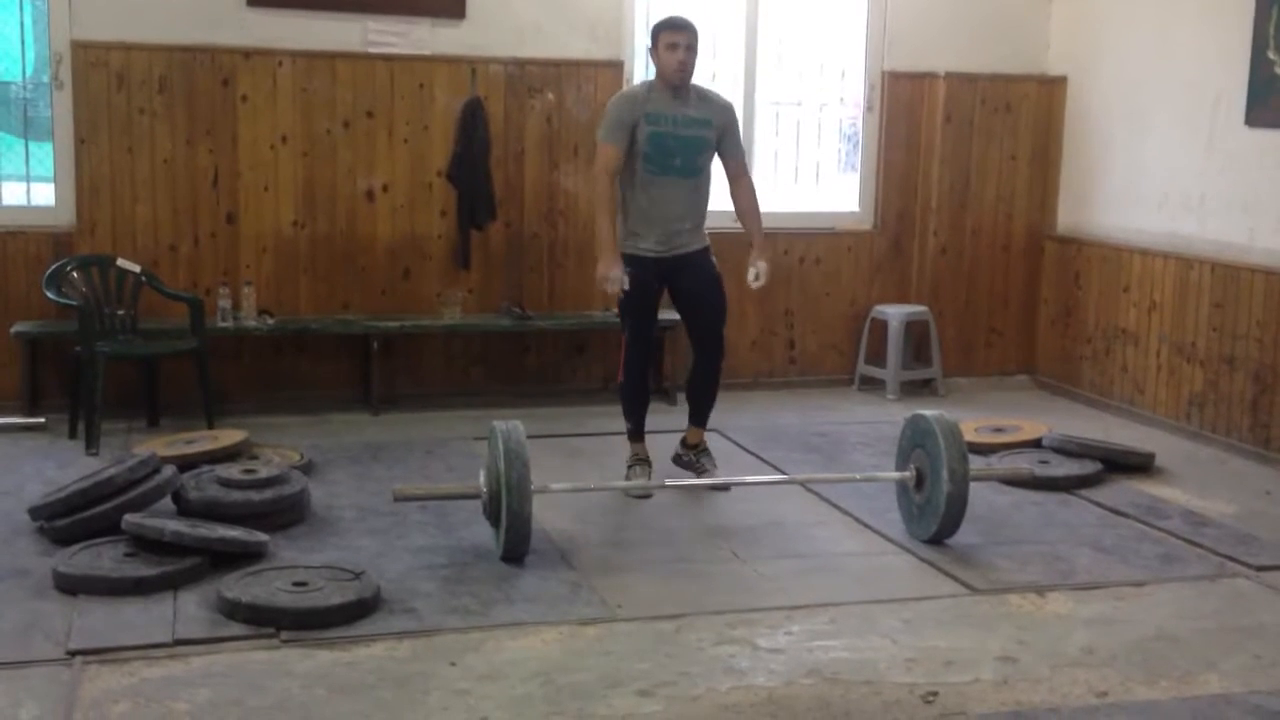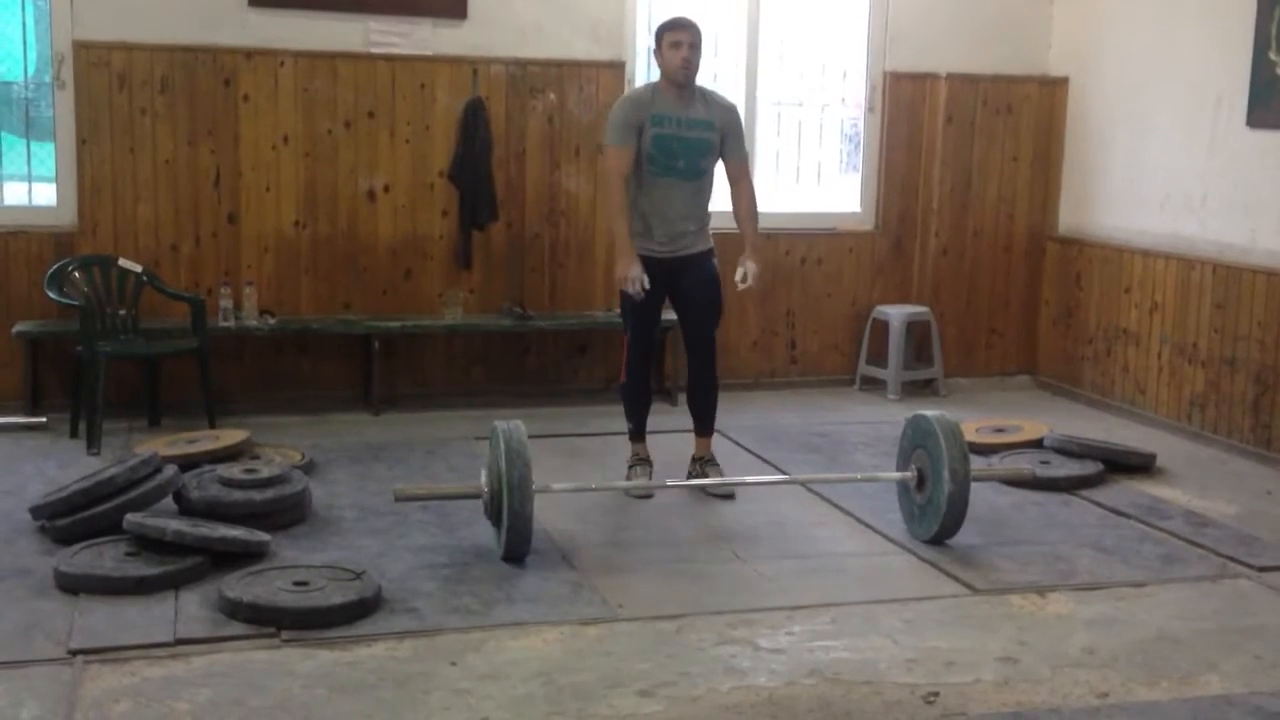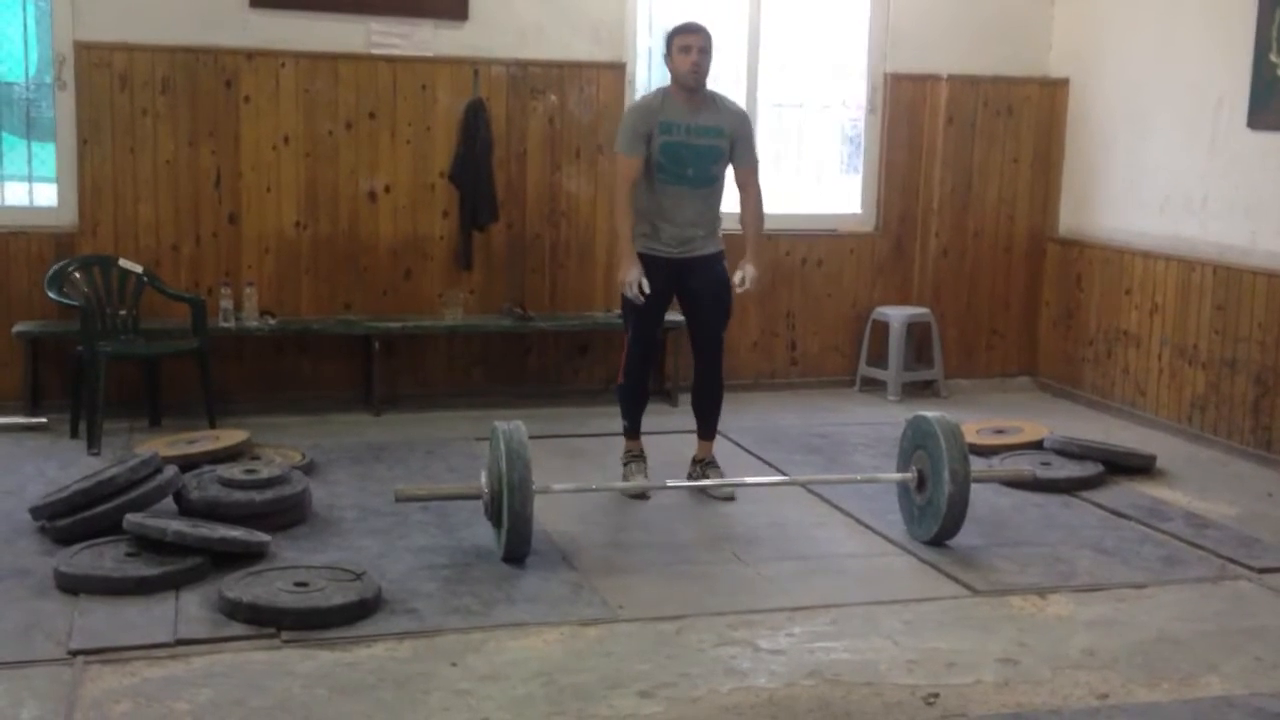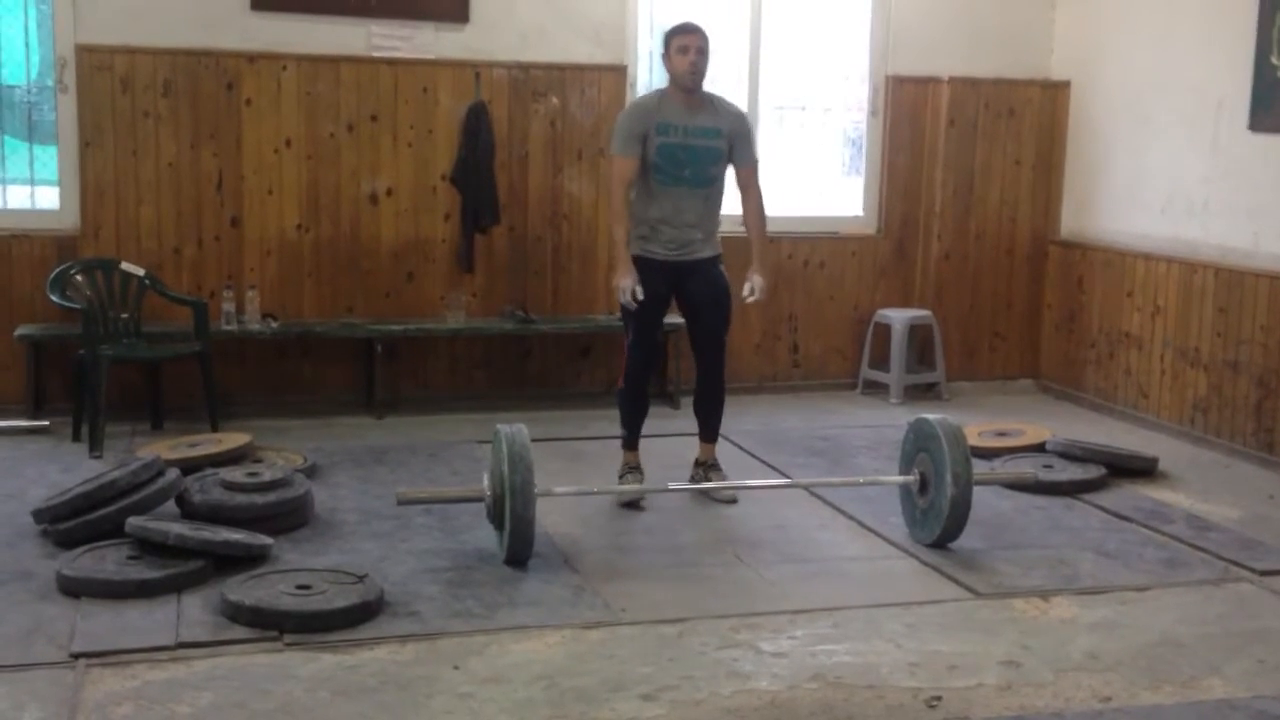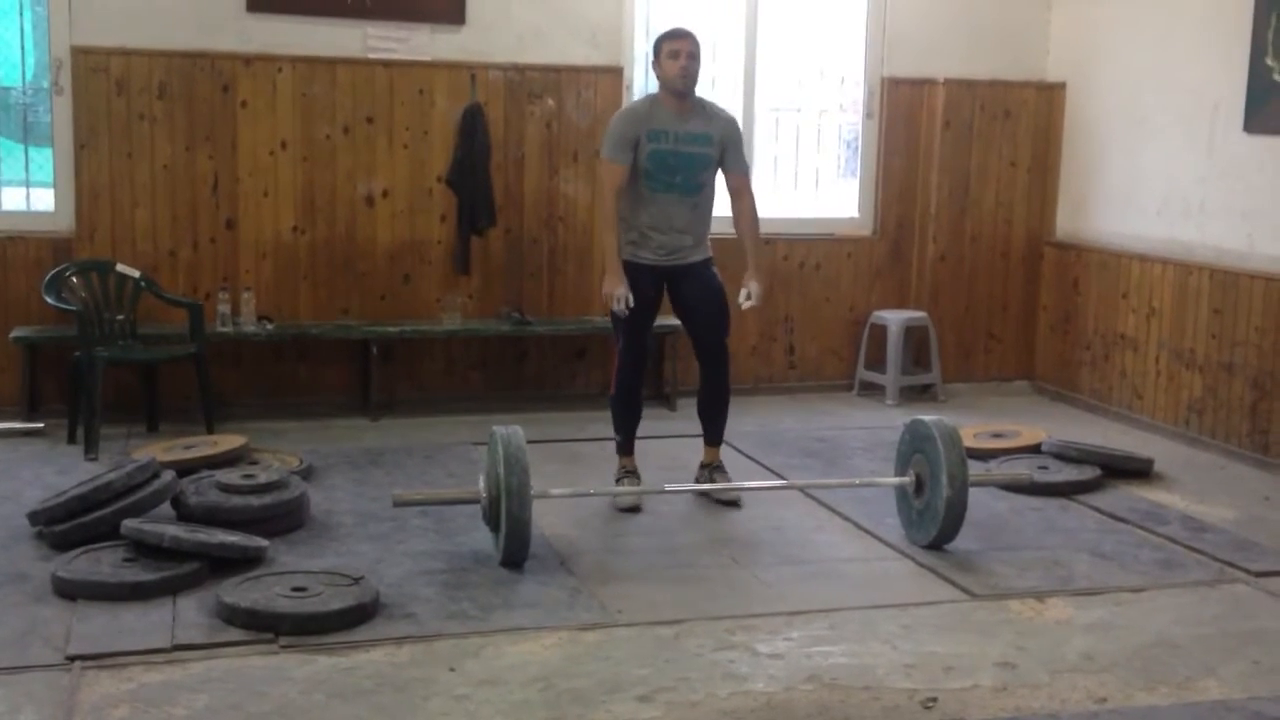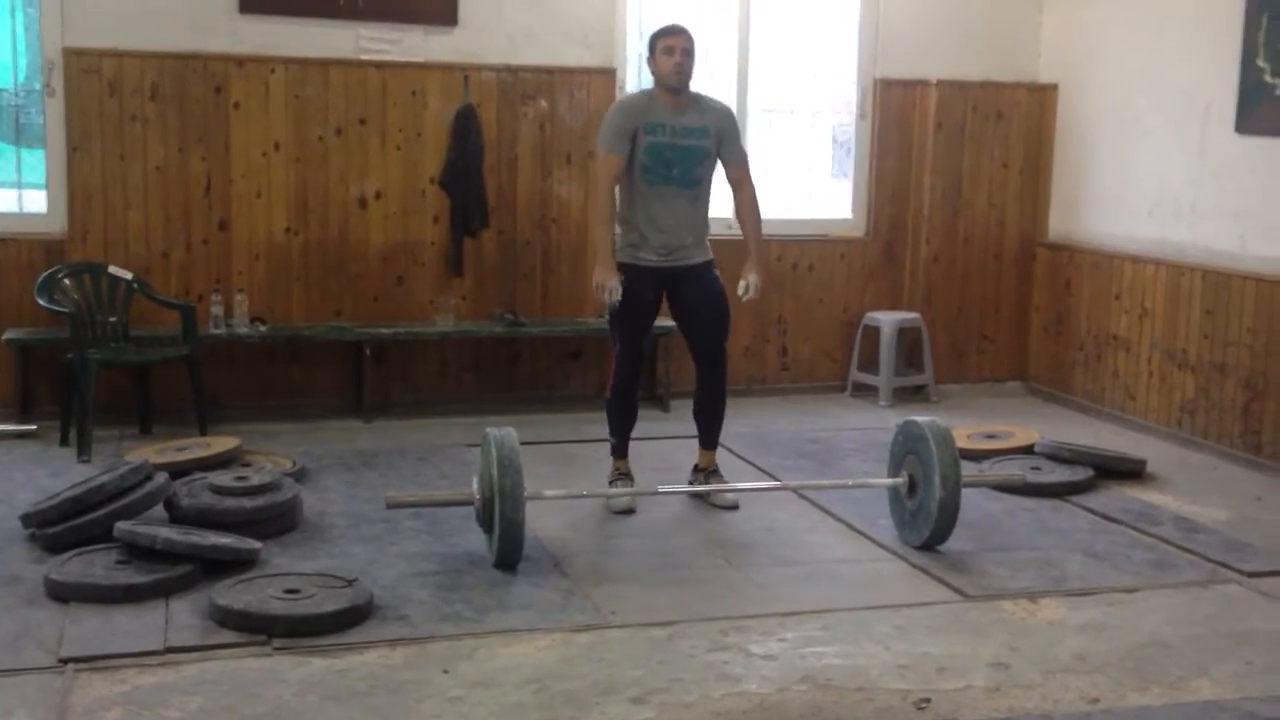
dt=0.2s
person 1, frame 1
left shoulder: (718, 110)
right shoulder: (629, 105)
left elbow: (739, 180)
right elbow: (606, 178)
left wrist: (757, 249)
right wrist: (608, 252)
left hip: (693, 251)
right hip: (639, 253)
left knee: (711, 347)
right knee: (638, 353)
left ankle: (693, 444)
right ankle: (638, 454)
person 1, frame 2
left shoulder: (722, 112)
right shoulder: (634, 106)
left elbow: (741, 183)
right elbow: (617, 181)
left wrist: (750, 251)
right wrist: (626, 254)
left hip: (697, 253)
right hip: (645, 253)
left knee: (703, 354)
right knee: (640, 353)
left ankle: (703, 458)
right ankle: (639, 454)
person 1, frame 3
left shoulder: (733, 118)
right shoulder: (644, 113)
left elbow: (749, 189)
right elbow: (625, 188)
left wrist: (750, 257)
right wrist: (628, 259)
left hip: (706, 256)
right hip: (651, 254)
left knee: (710, 357)
right knee: (640, 353)
left ankle: (704, 458)
right ankle: (633, 451)
person 1, frame 4
left shoulder: (731, 119)
right shoulder: (641, 114)
left elbow: (750, 191)
right elbow: (620, 189)
left wrist: (756, 264)
right wrist: (623, 263)
left hip: (703, 258)
right hip: (648, 257)
left knee: (712, 360)
right knee: (640, 359)
left ankle: (706, 461)
right ankle: (630, 464)
person 1, frame 5
left shoulder: (722, 124)
right shoulder: (631, 120)
left elbow: (742, 197)
right elbow: (610, 197)
left wrist: (751, 270)
right wrist: (613, 271)
left hip: (695, 260)
right hip: (639, 260)
left knee: (716, 359)
right knee: (631, 363)
left ankle: (712, 464)
right ankle: (626, 468)
person 1, frame 6
left shoulder: (718, 116)
right shoulder: (628, 112)
left elbow: (743, 187)
right elbow: (604, 186)
left wrist: (753, 261)
right wrist: (605, 262)
left hip: (695, 262)
right hip: (637, 262)
left knee: (714, 363)
right knee: (627, 366)
left ankle: (706, 467)
right ankle: (619, 470)
